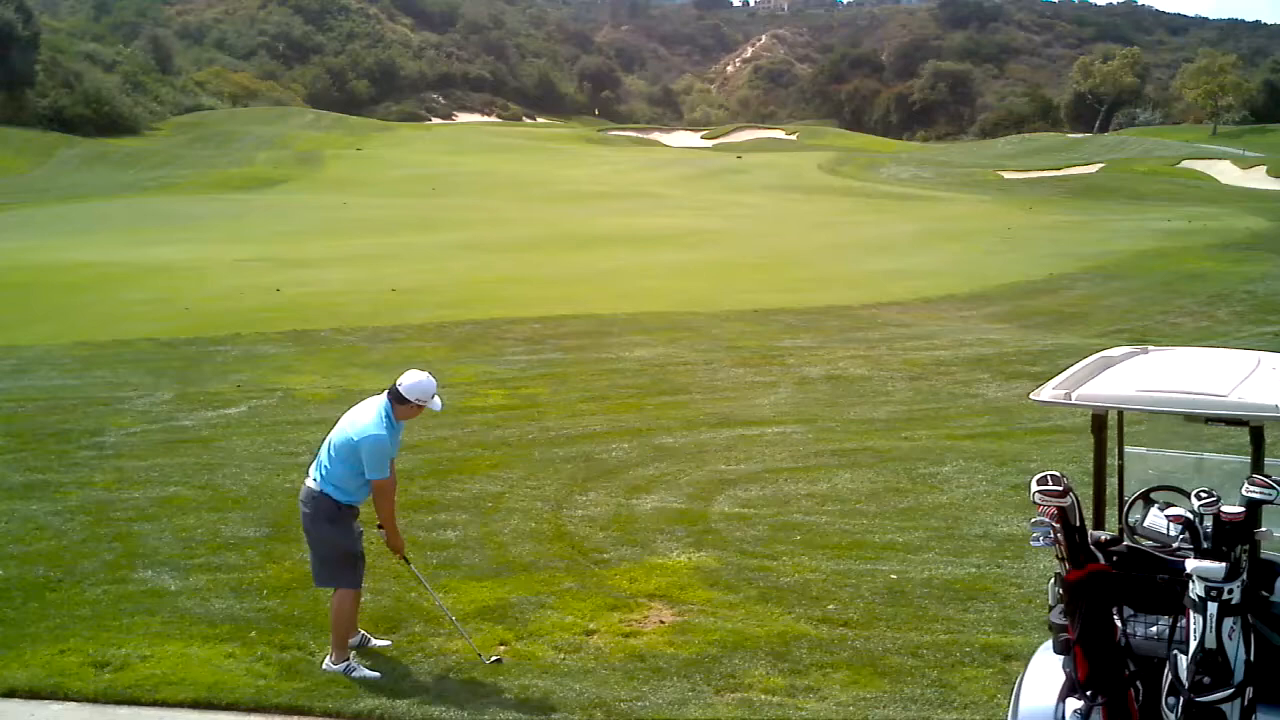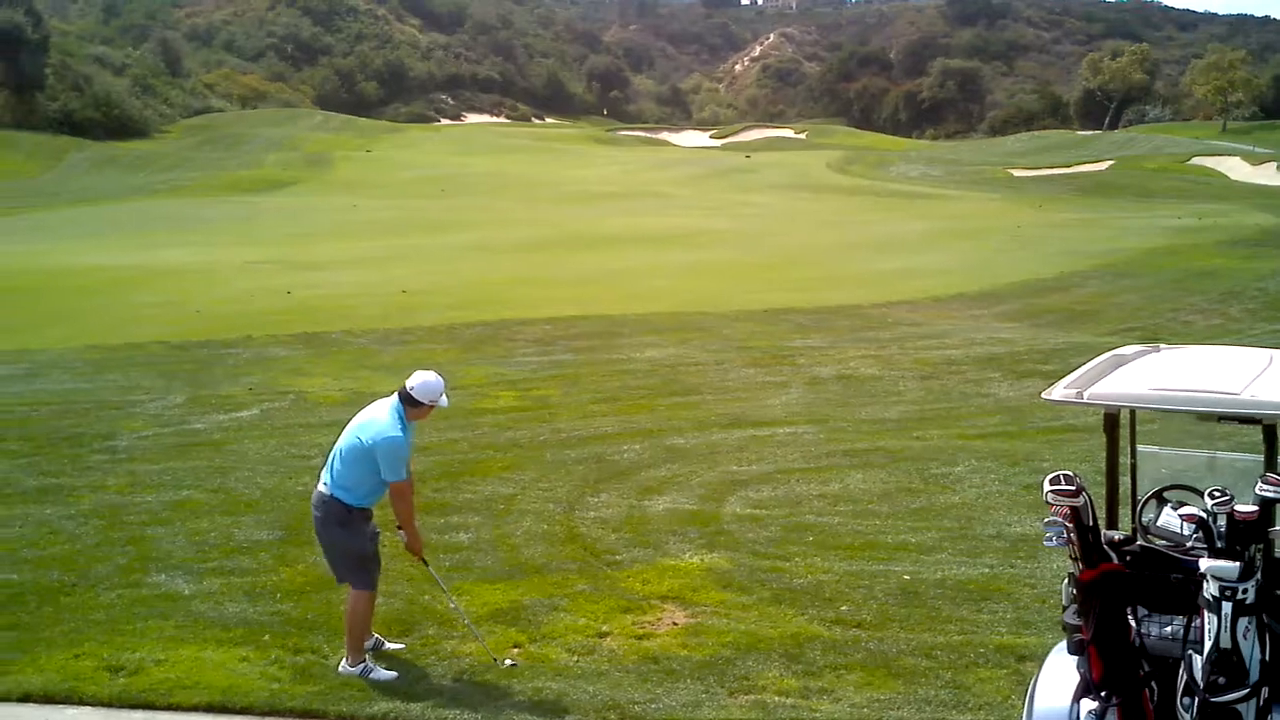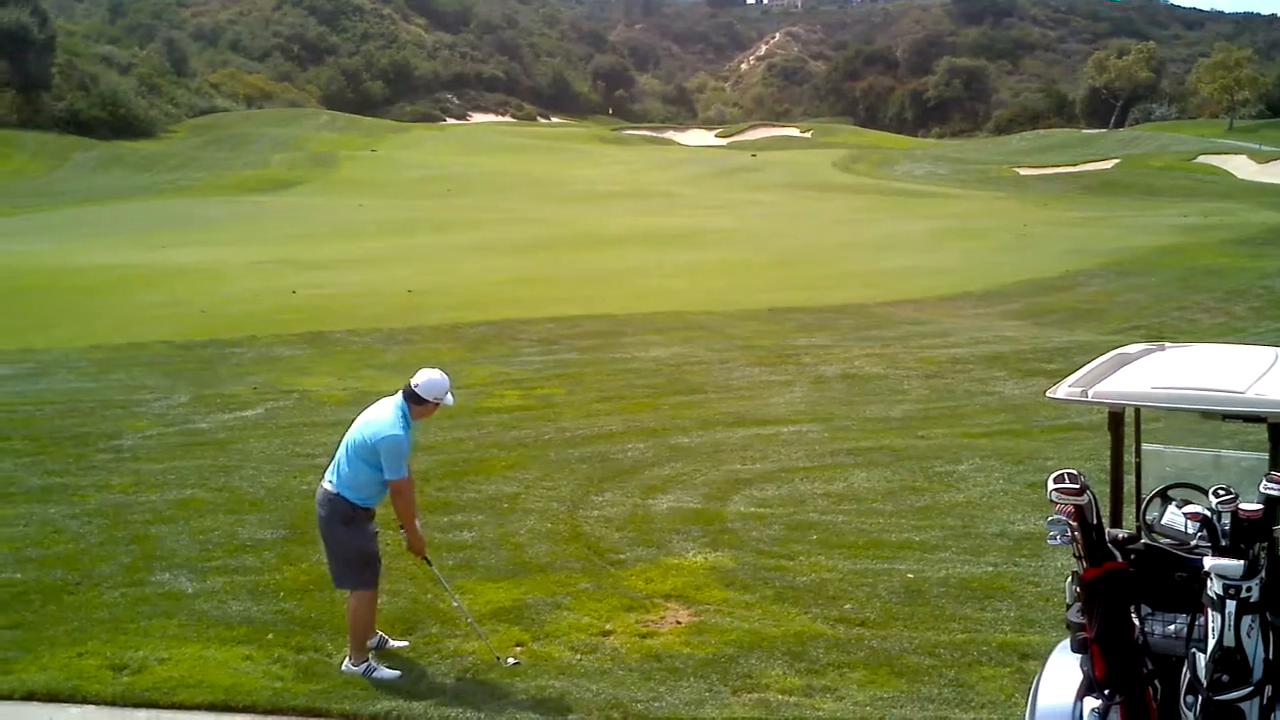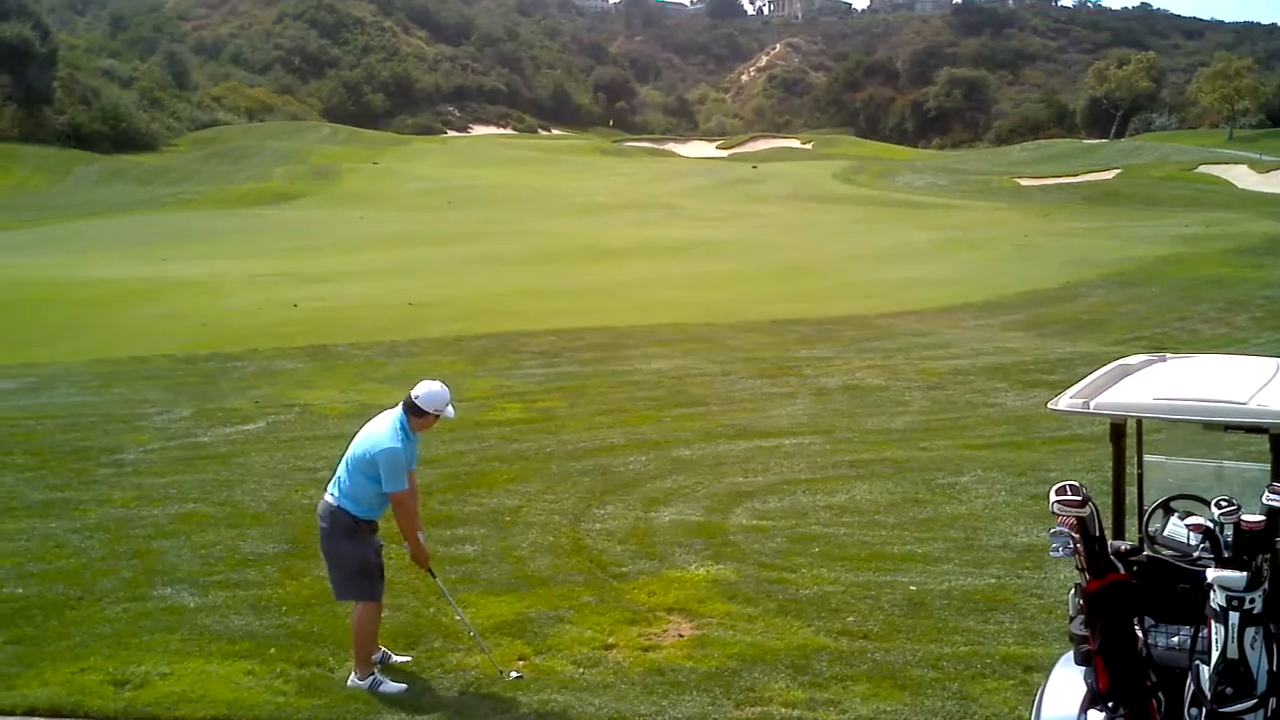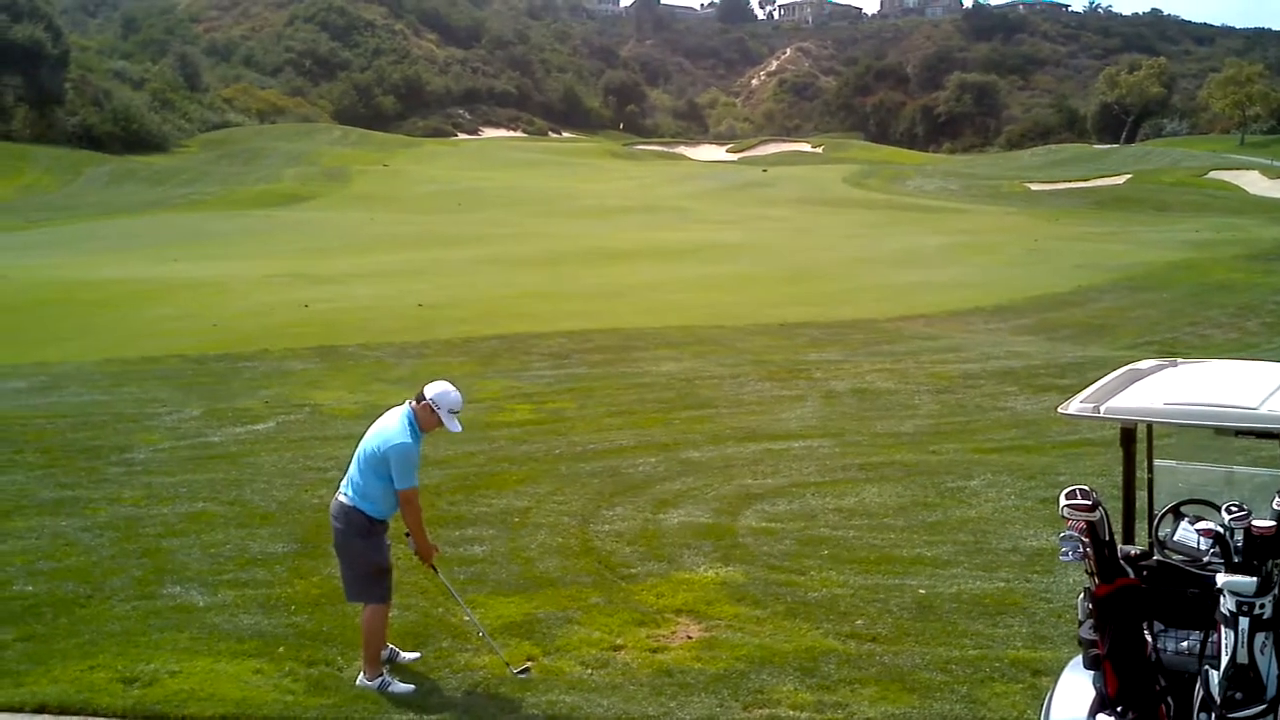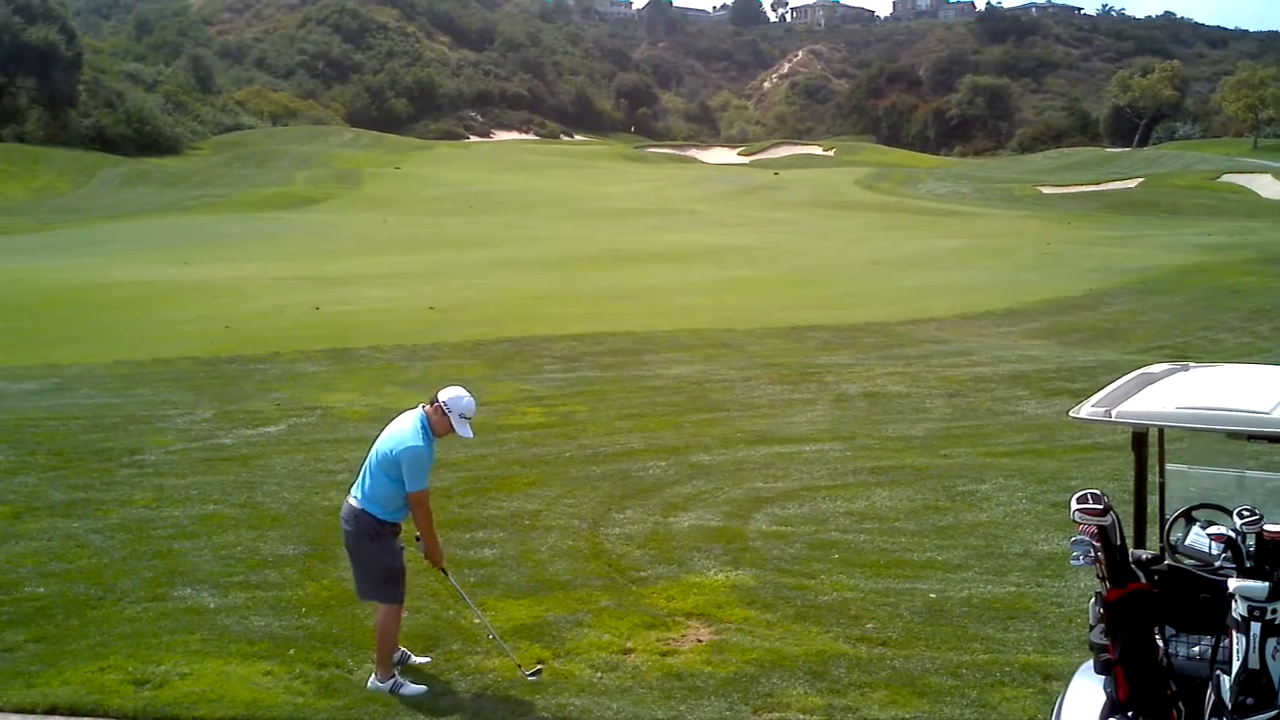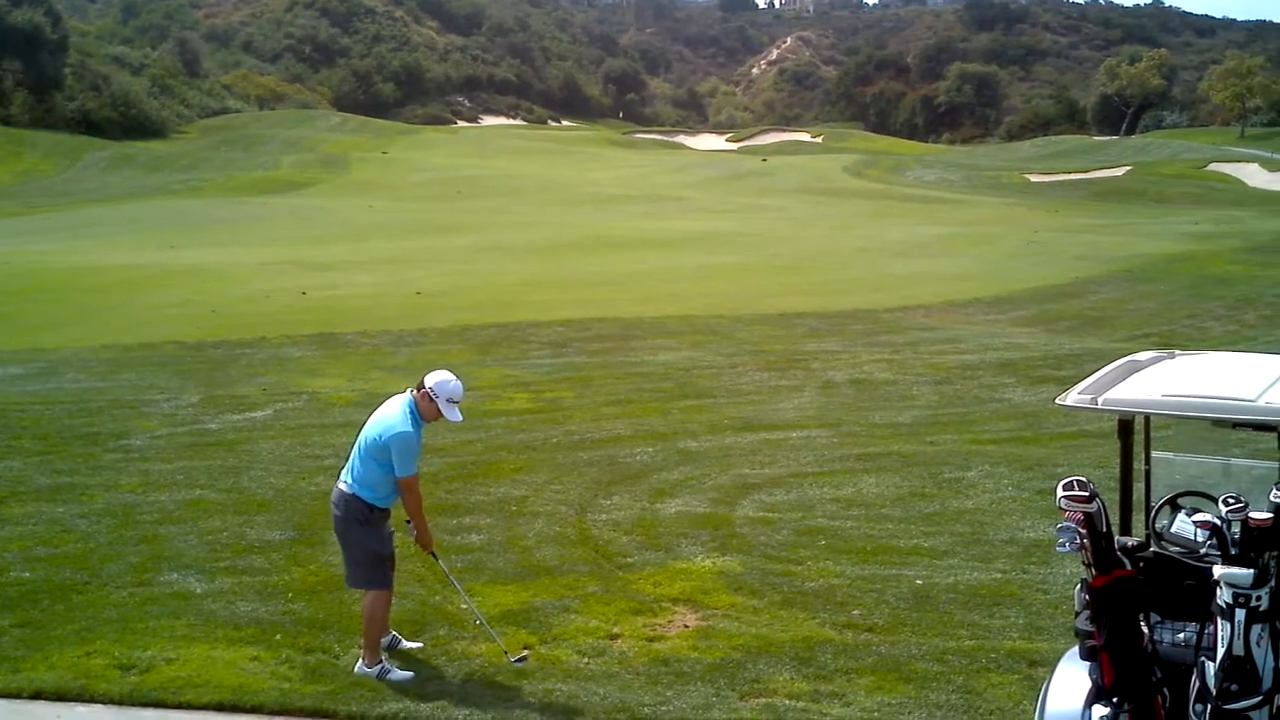
dt=0.3s
person 1, frame 1
left shoulder: (387, 411)
right shoulder: (375, 434)
left elbow: (390, 473)
right elbow: (381, 491)
left wrist: (391, 523)
right wrist: (393, 535)
left hip: (338, 500)
right hip: (325, 504)
left knee: (354, 573)
right knee: (347, 581)
left ankle: (350, 633)
right ankle: (338, 657)
person 1, frame 2
left shoulder: (394, 410)
right shoulder: (390, 436)
left elbow: (405, 475)
right elbow: (399, 492)
left wrist: (411, 525)
right wrist: (412, 536)
left hip: (350, 502)
right hip: (337, 508)
left knee: (366, 574)
right knee: (363, 582)
left ankle: (364, 636)
right ankle: (354, 660)
person 1, frame 3
left shoulder: (396, 408)
right shoulder: (392, 433)
left elbow: (406, 474)
right elbow: (399, 492)
left wrist: (415, 522)
right wrist: (413, 535)
left hip: (353, 502)
right hip: (341, 507)
left knee: (371, 574)
right knee: (363, 583)
left ankle: (368, 636)
right ankle: (357, 659)
person 1, frame 4
left shoulder: (401, 424)
right shoulder: (391, 446)
left elbow: (410, 485)
right elbow: (400, 504)
left wrist: (419, 534)
right wrist: (416, 547)
left hip: (355, 515)
right hip: (343, 520)
left knee: (373, 587)
right knee: (368, 595)
left ankle: (371, 651)
right ankle: (362, 673)
person 1, frame 5
left shoulder: (404, 418)
right shoulder: (401, 442)
left elbow: (410, 490)
right elbow: (408, 501)
left wrist: (418, 536)
right wrist: (422, 542)
left hip: (364, 514)
right hip: (357, 520)
left knee: (380, 590)
right knee: (376, 597)
left ankle: (379, 648)
right ankle: (372, 673)
person 1, frame 6
left shoulder: (417, 421)
right shoulder: (414, 445)
left elbow: (422, 492)
right elbow: (419, 504)
left wrist: (428, 538)
right wrist: (432, 546)
left hip: (377, 516)
right hip: (367, 522)
left knee: (392, 590)
right knee: (390, 597)
left ankle: (390, 651)
right ankle: (383, 675)
person 1, frame 7
left shoulder: (402, 403)
right shoulder: (403, 431)
left elbow: (410, 477)
right elbow: (409, 489)
left wrist: (417, 520)
right wrist: (423, 530)
left hip: (368, 503)
right hip: (357, 508)
left knee: (383, 576)
right knee: (377, 584)
left ankle: (382, 634)
right ankle: (371, 660)
